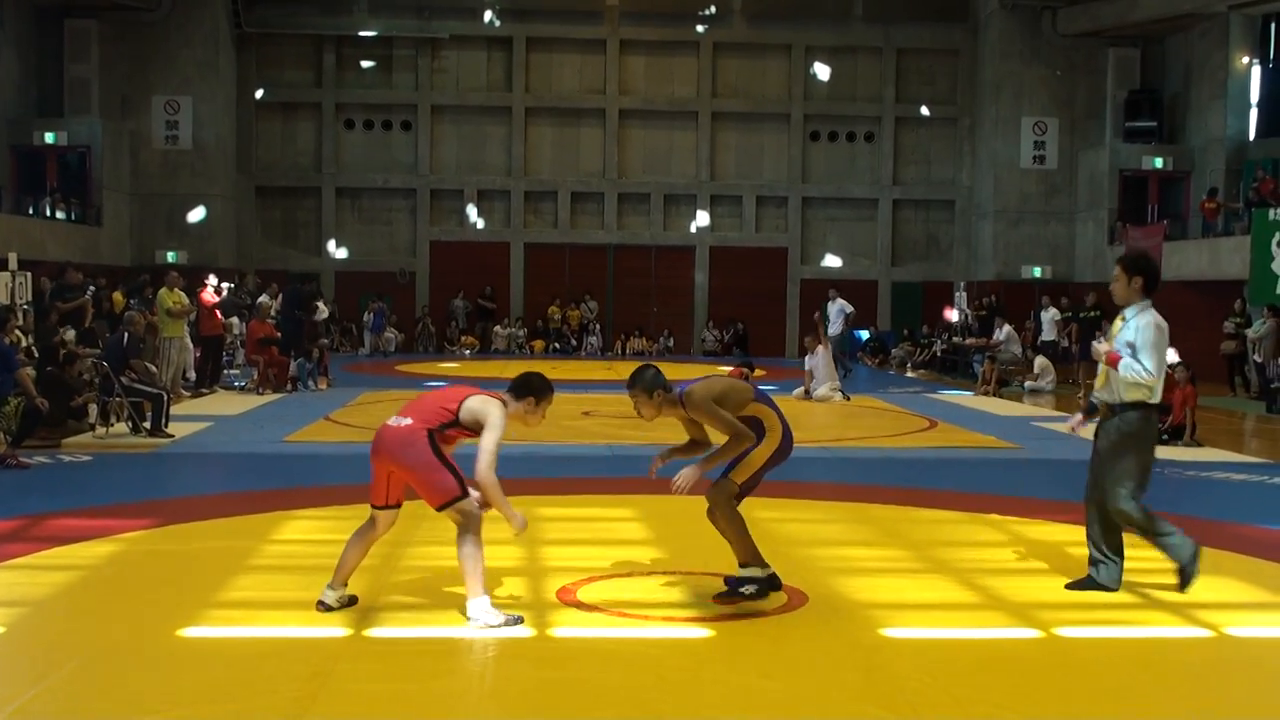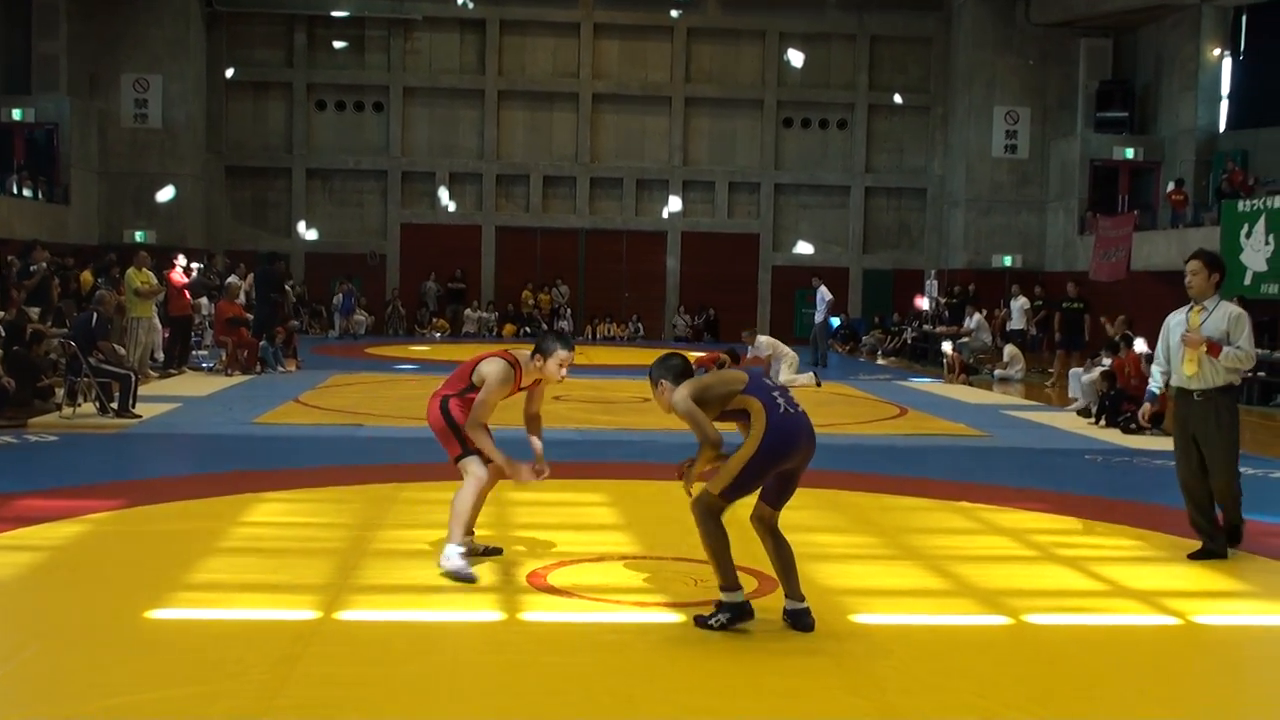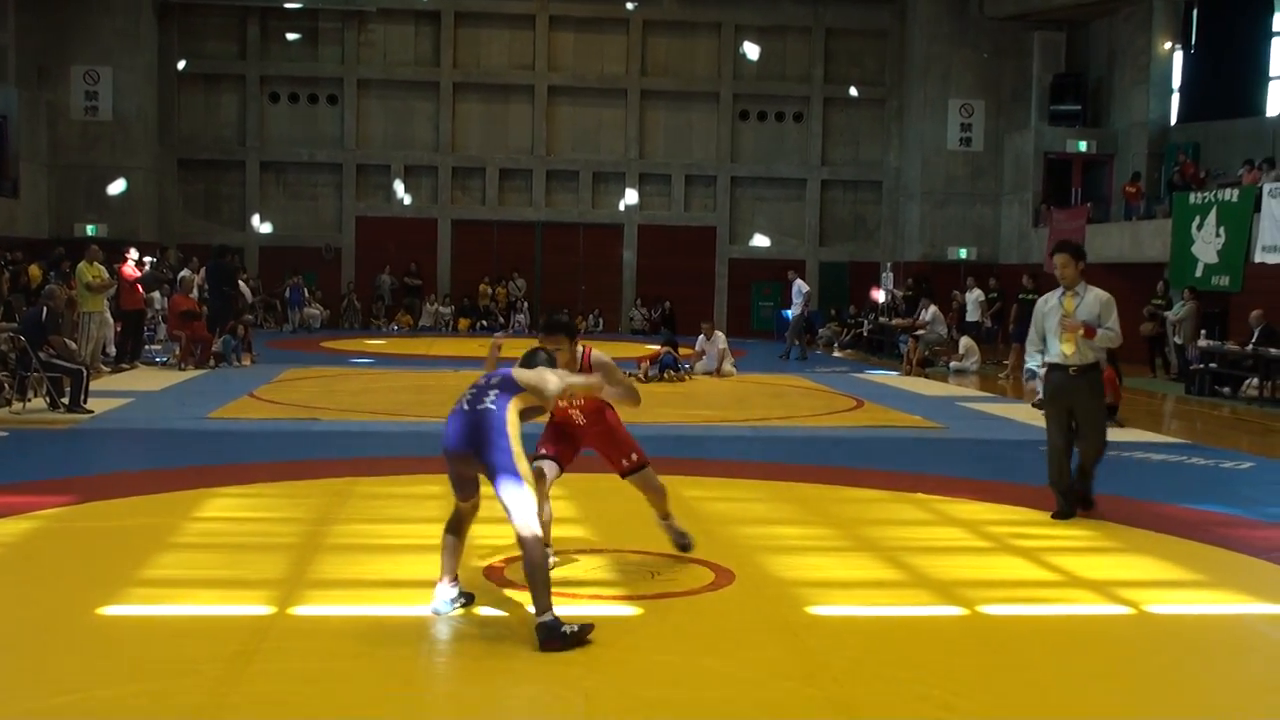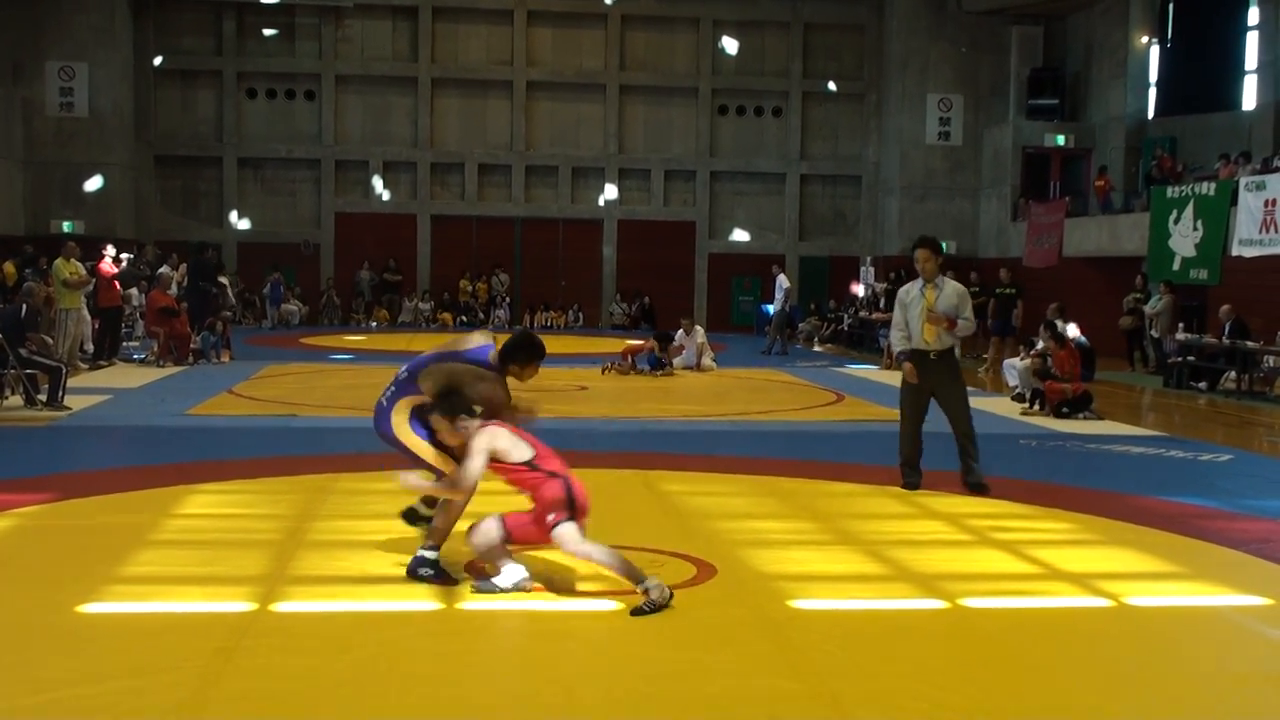
dt=1s
person 1, frame 1
left shoulder: (1149, 323)
right shoulder: (1122, 323)
left elbow: (1149, 376)
left wrist: (1110, 358)
right wrist: (1087, 410)
left hip: (1133, 420)
right hip: (1112, 418)
left knee: (1122, 500)
right knee: (1097, 497)
left ankle: (1181, 549)
right ankle: (1103, 572)
person 1, frame 2
left shoulder: (1233, 315)
right shoulder: (1174, 319)
left elbow: (1247, 359)
right elbow: (1160, 363)
left wrist: (1207, 346)
right wrist: (1151, 398)
left hip: (1218, 402)
right hip: (1184, 402)
left knee: (1222, 474)
right knee: (1189, 476)
left ankle: (1232, 527)
right ankle: (1212, 540)
person 1, frame 3
left shoulder: (1101, 299)
right shoulder: (1045, 303)
left elbow: (1115, 338)
right elbow: (1034, 344)
left wrist: (1084, 330)
right wrist: (1031, 376)
left hip: (1088, 376)
right hip: (1056, 376)
left knee: (1093, 441)
right knee: (1058, 442)
left ankle: (1083, 488)
right ankle: (1065, 500)
person 1, frame 4
left shoulder: (957, 291)
right shoulder: (906, 293)
left elbow: (970, 325)
right elbow: (898, 330)
left wrist: (947, 322)
right wrist: (904, 359)
left hip: (946, 361)
right hip: (917, 360)
left knee: (962, 420)
right knee: (910, 421)
left ankle: (972, 475)
right ankle: (911, 473)
person 2, frame 1
left shoulder: (694, 402)
right shoulder: (681, 405)
left elbow: (745, 437)
right elbow: (702, 443)
left wrist: (700, 468)
right wrist: (669, 454)
left hip: (772, 432)
right hip: (768, 433)
left knee: (717, 495)
right knee: (718, 511)
left ankle: (751, 577)
right ankle: (762, 574)
person 2, frame 2
left shoulder: (680, 396)
right shoulder: (721, 386)
left elbow: (711, 442)
left wrist: (695, 471)
right wrist: (707, 466)
left hip: (775, 432)
right hip: (803, 433)
left knee: (705, 508)
right knee: (764, 520)
left ankle: (734, 601)
right ankle: (797, 608)
person 2, frame 3
left shoulder: (500, 378)
right shoulder: (551, 379)
right elbow: (597, 383)
left hip: (453, 434)
right hip: (494, 433)
left knee: (464, 510)
right knee: (528, 528)
left ankle: (446, 592)
right ankle: (547, 623)
person 2, frame 4
left shoulder: (484, 340)
right shoulder: (496, 392)
left hip: (396, 402)
right hip: (397, 417)
left ankle: (422, 511)
right ankle: (425, 560)
person 3, frame 1
left shoulder: (479, 400)
right shoulder: (497, 411)
right elbow: (483, 475)
left wrist: (467, 492)
right wrist: (511, 514)
left hip: (385, 439)
right hip: (413, 441)
left knee: (379, 522)
right knee: (470, 517)
left ankle: (333, 593)
right ankle: (479, 609)
person 3, frame 2
left shoulder: (540, 372)
right shoulder: (505, 374)
left elbow: (532, 414)
right elbow: (473, 427)
left wrist: (539, 456)
right wrist: (507, 465)
left hip: (469, 408)
right hip: (447, 407)
left knee: (488, 474)
right knee: (477, 475)
left ankle: (463, 542)
right ankle: (452, 554)
person 3, frame 3
left shoulder: (596, 361)
left elbow: (634, 399)
left hip: (600, 423)
right hip: (562, 423)
left knee: (651, 486)
right knee: (539, 481)
left ankle: (667, 521)
right ankle: (544, 552)
person 3, frame 4
left shoulder: (481, 439)
right shoulder: (484, 432)
left elbow: (462, 490)
left wrist: (420, 483)
left hip: (560, 493)
right hip: (548, 500)
left knee: (569, 544)
right knee: (477, 539)
left ankle: (654, 589)
